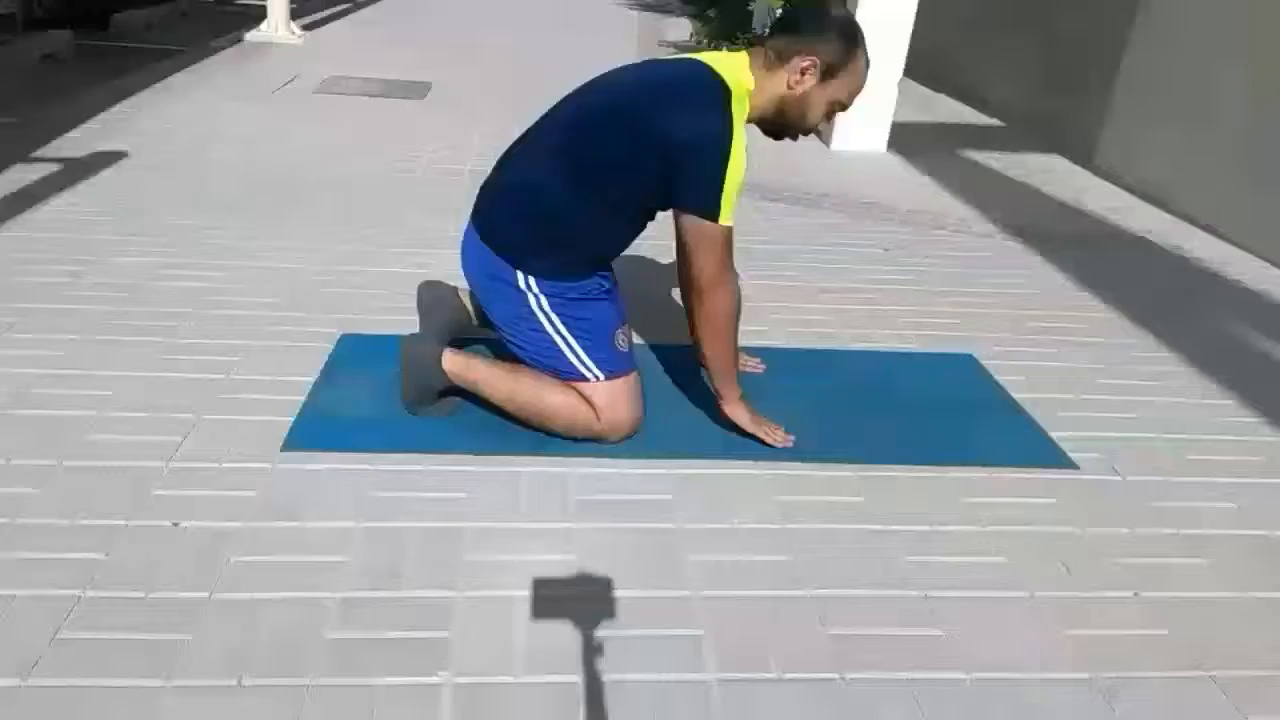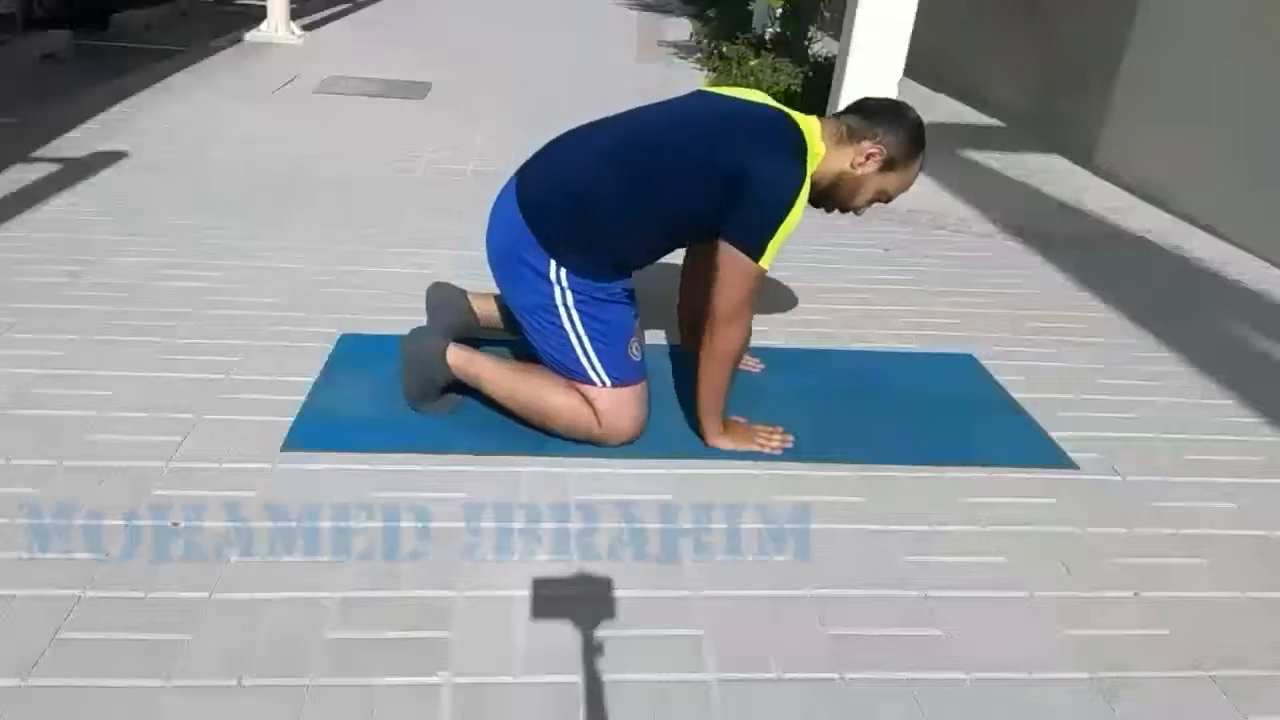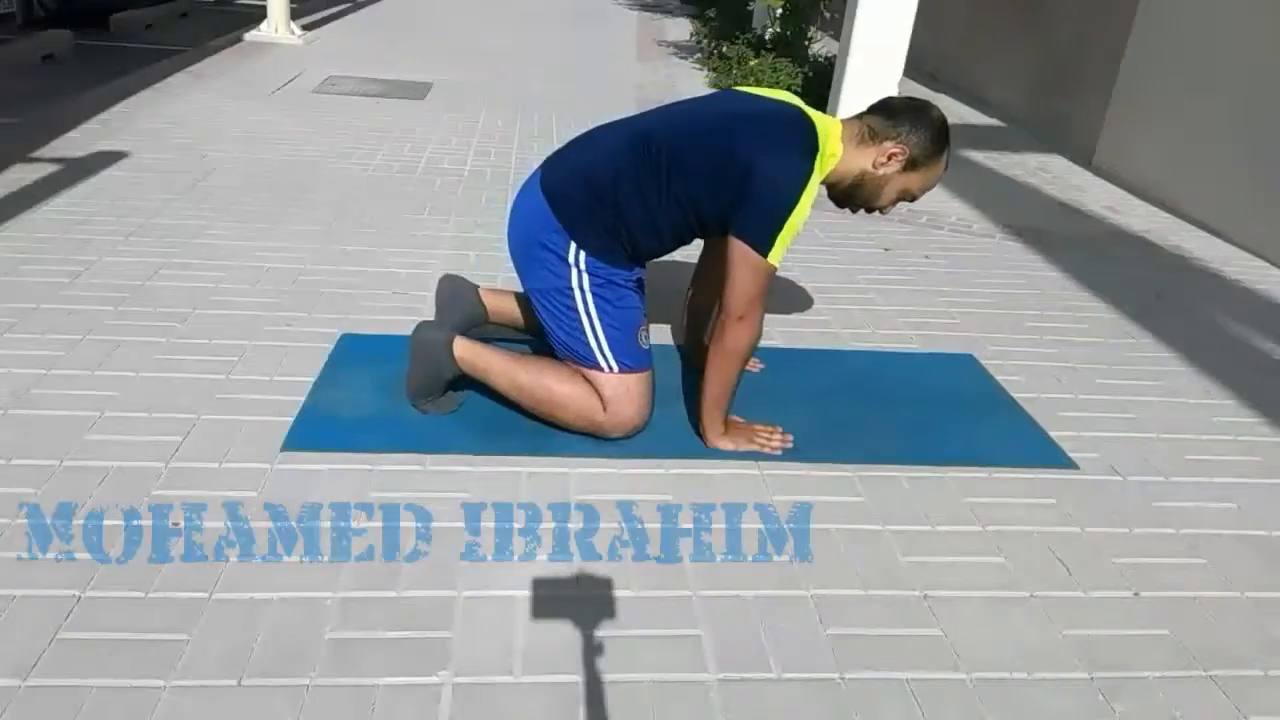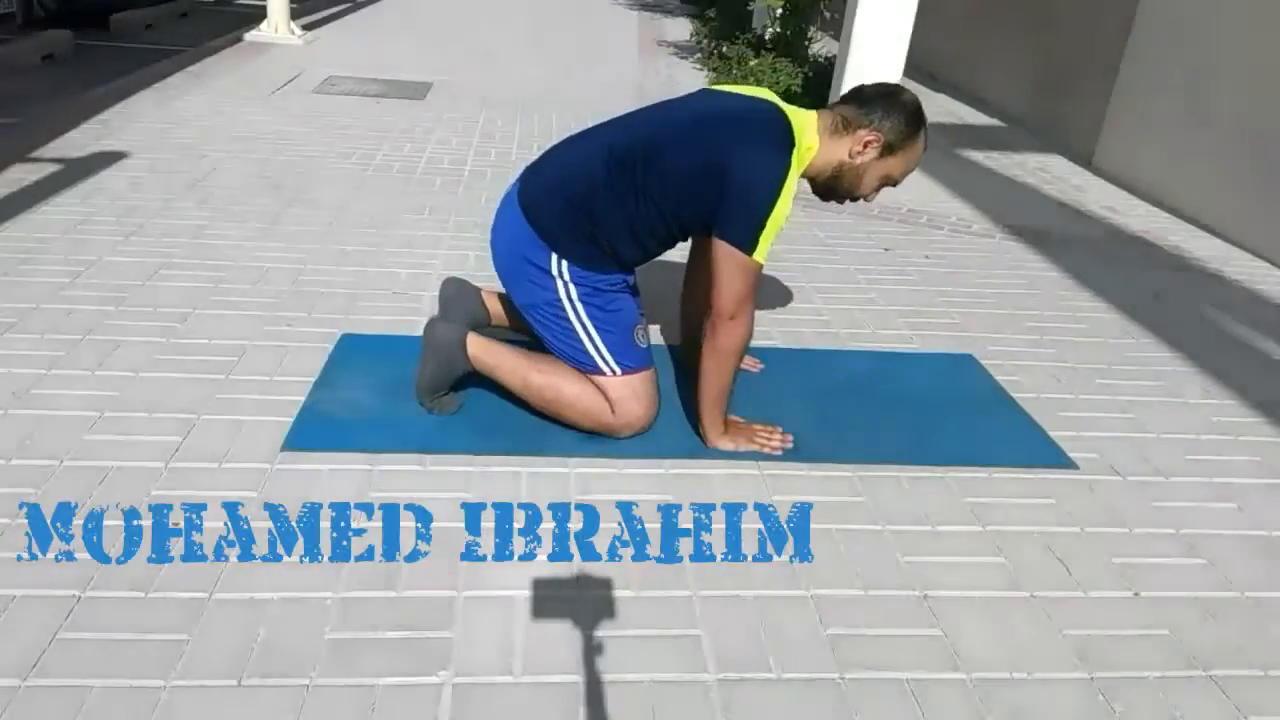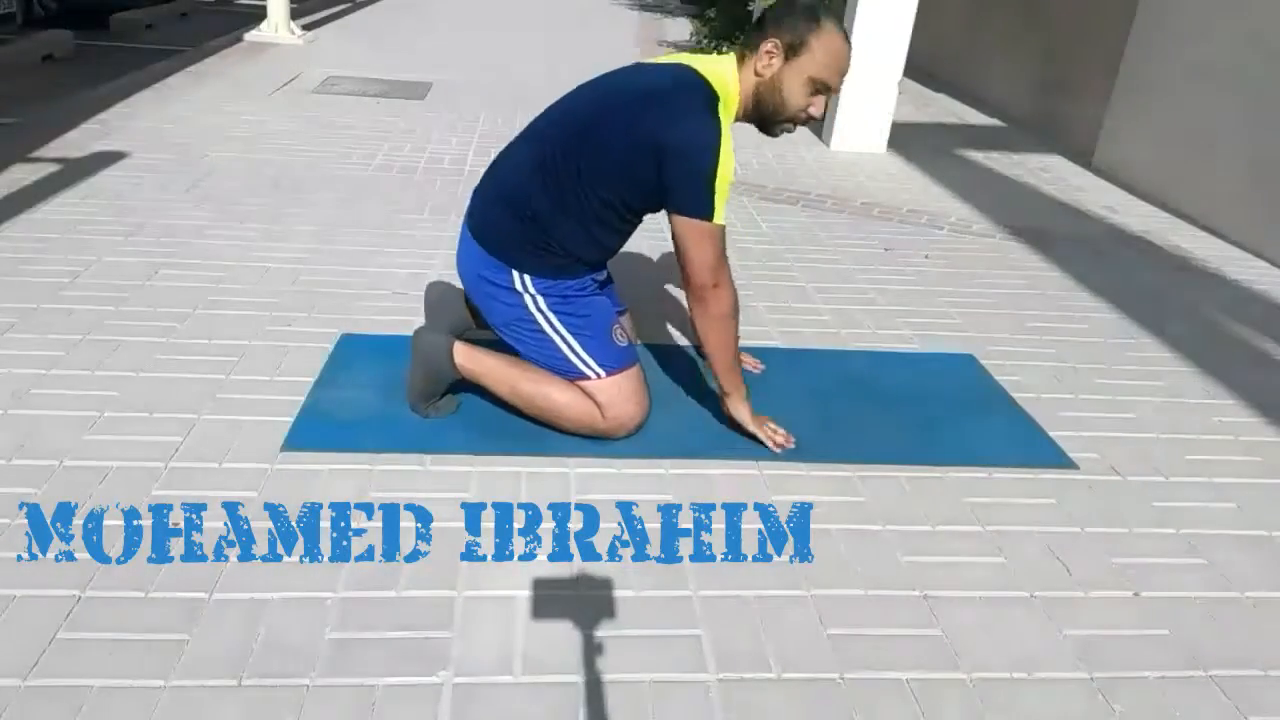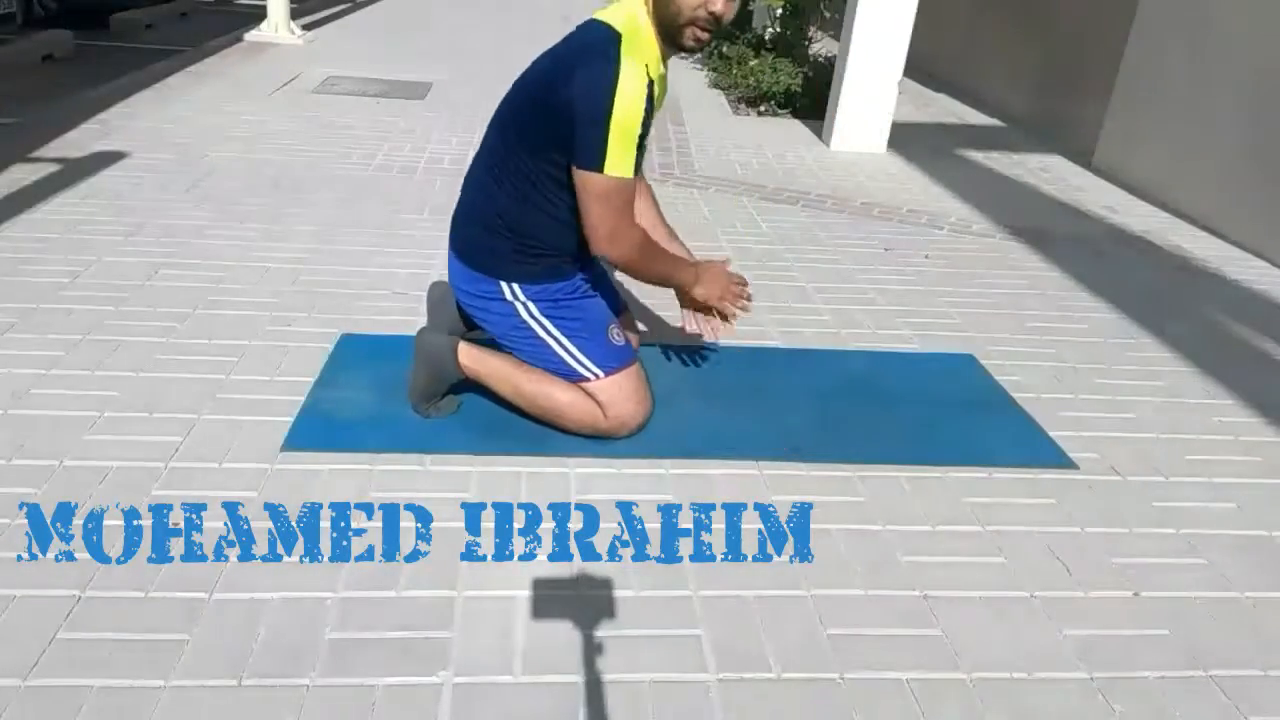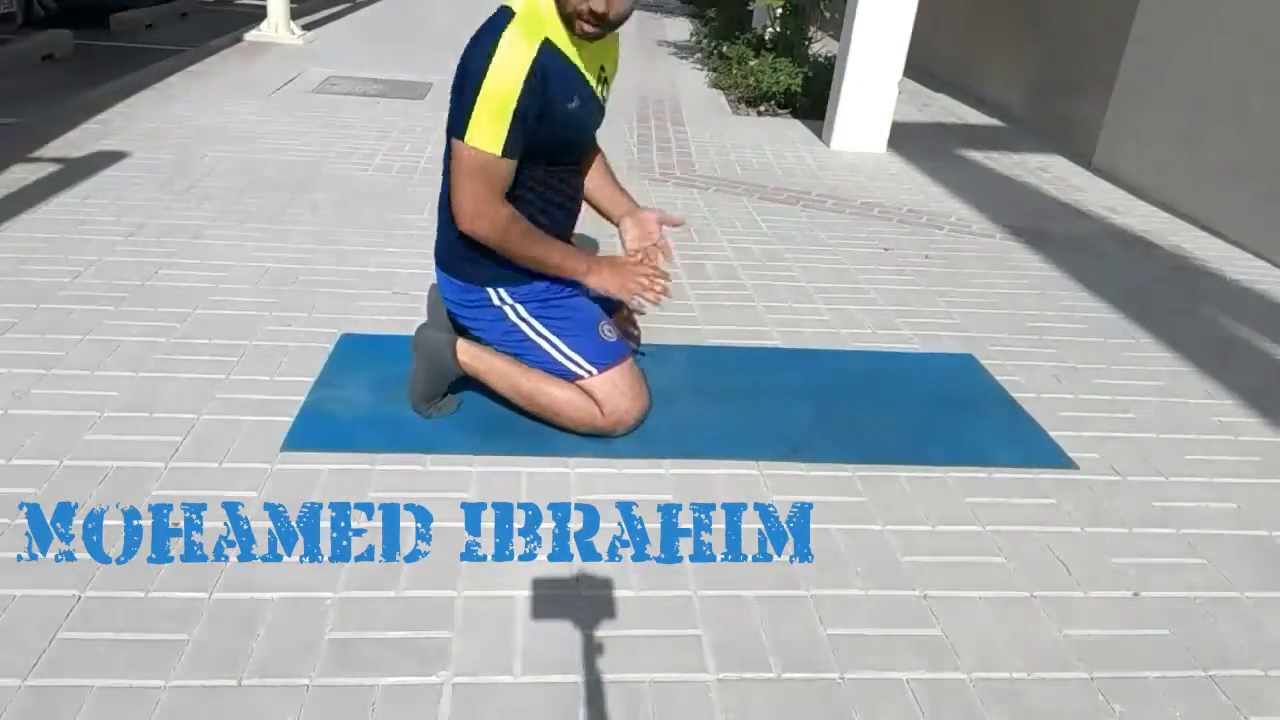
dt=0.3s
person 1, frame 1
left shoulder: (709, 82)
right shoulder: (711, 127)
left elbow: (692, 248)
right elbow: (711, 282)
left wrist: (709, 344)
right wrist: (730, 397)
left hip: (517, 229)
right hip: (526, 259)
right knee: (615, 416)
left ankle: (459, 308)
right ankle: (446, 361)
person 1, frame 2
left shoulder: (768, 125)
right shoulder: (779, 175)
left elbow: (704, 252)
right elbow: (729, 314)
left wrist: (698, 347)
right wrist: (714, 426)
left hip: (534, 210)
right hip: (552, 247)
left knee: (601, 340)
right knee: (618, 418)
left ankle: (465, 308)
right ankle: (450, 357)
person 1, frame 3
left shoulder: (791, 127)
right shoulder: (788, 171)
left elbow: (719, 248)
right elbow: (741, 313)
left wrist: (697, 343)
right wrist: (715, 427)
left hip: (558, 206)
right hip: (568, 234)
left knee: (589, 329)
right knee: (621, 410)
left ankle: (474, 302)
right ankle: (455, 350)
person 1, frame 4
left shoulder: (768, 125)
right shoulder: (765, 167)
left elbow: (707, 249)
right elbow: (730, 313)
left wrist: (695, 346)
right wrist: (715, 427)
left hip: (543, 216)
right hip: (552, 246)
right knee: (629, 408)
left ankle: (477, 305)
right ankle: (466, 347)
person 1, frame 5
left shoulder: (693, 81)
right shoulder: (697, 121)
left elbow: (695, 229)
right elbow: (709, 284)
left wrist: (713, 339)
right wrist: (734, 395)
left hip: (533, 242)
right hip: (517, 264)
left knee: (621, 341)
right knee: (623, 409)
left ankle: (482, 310)
right ankle: (457, 355)
person 1, frame 6
left shoulder: (637, 47)
right shoulder: (617, 71)
left elbow: (626, 186)
right elbow: (611, 238)
left wrist: (686, 266)
right wrist: (694, 278)
left hip: (541, 248)
right hip: (507, 270)
left knee: (624, 339)
right knee: (624, 409)
left ankle: (471, 312)
right ankle: (460, 356)
person 1, frame 7
left shoulder: (599, 35)
right shoulder: (515, 54)
right elbow: (475, 212)
left wrist: (627, 217)
right wrist: (588, 269)
left hip: (544, 251)
right hip: (495, 272)
left knee: (623, 337)
right knee: (624, 405)
left ankle: (469, 319)
right ankle: (462, 350)
